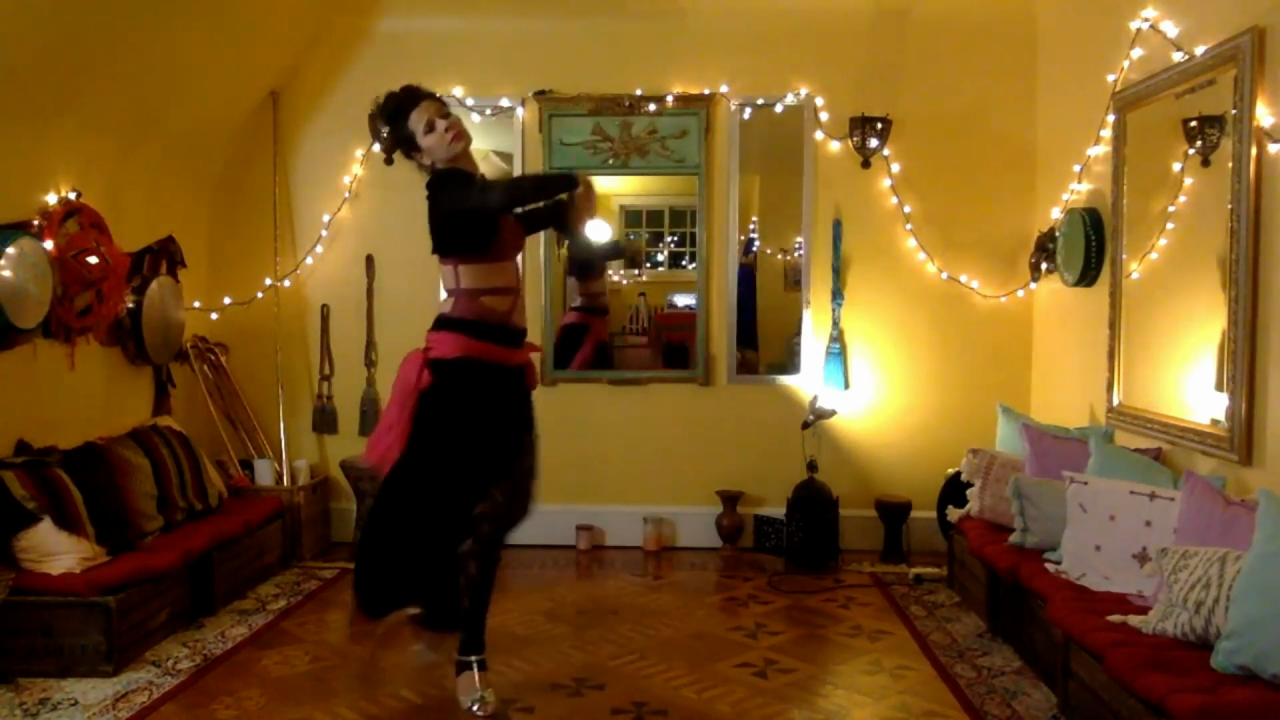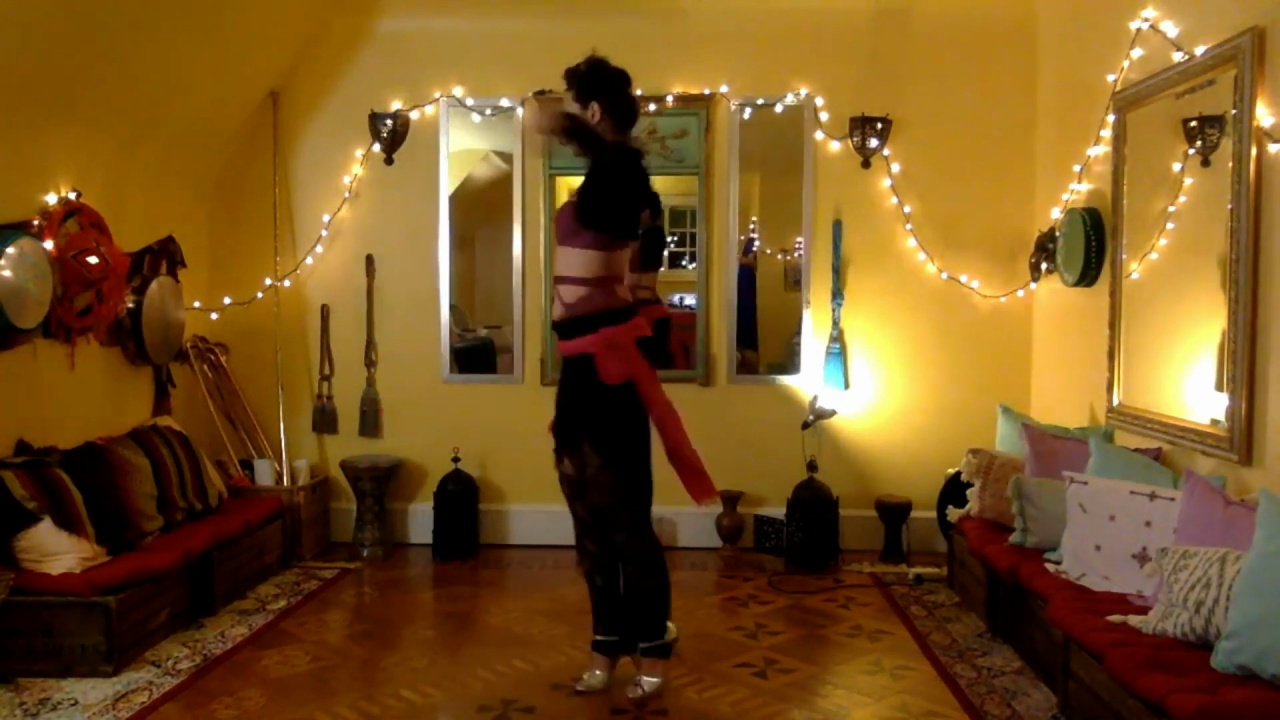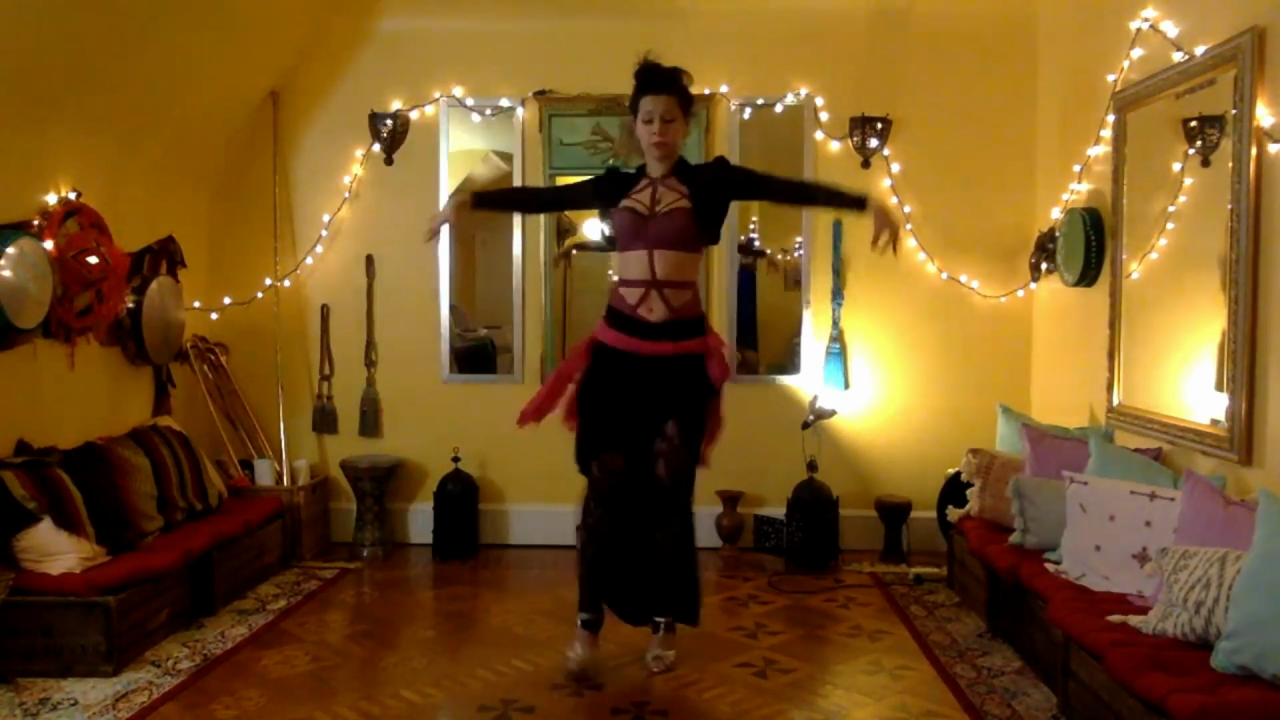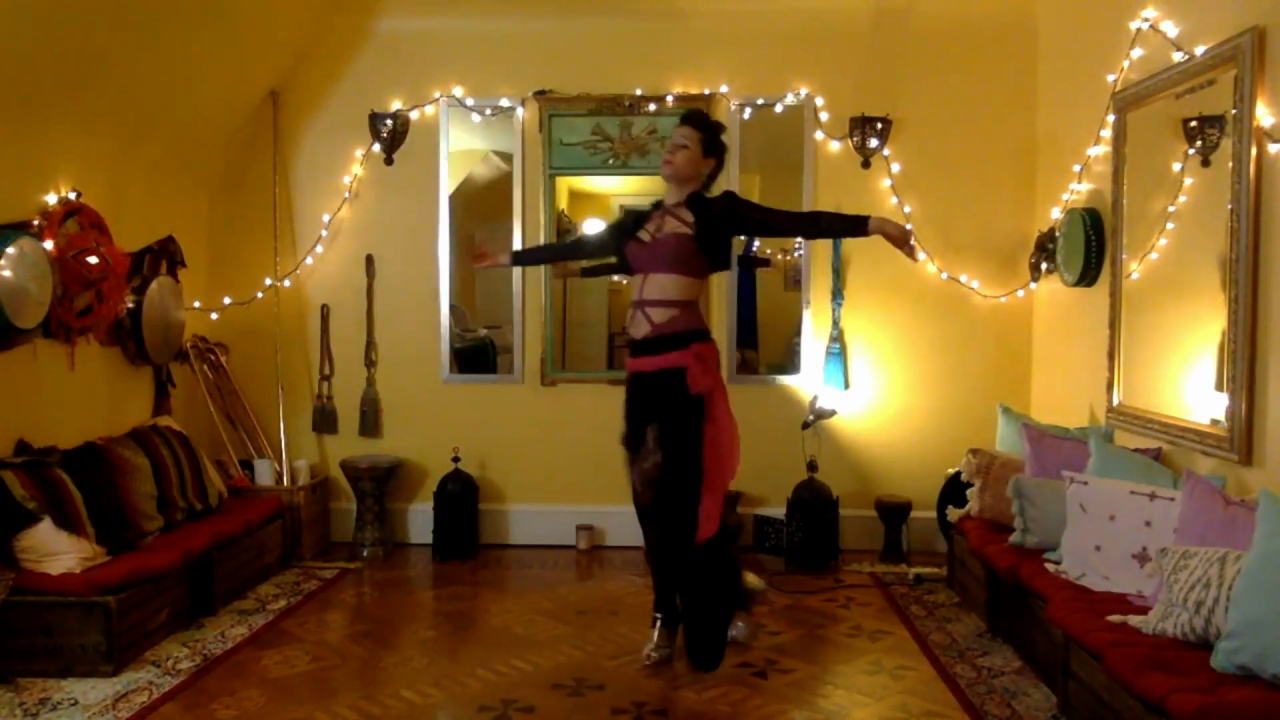
dt=1s
person 1, frame 1
left shoulder: (477, 191)
right shoulder: (449, 189)
left elbow: (527, 217)
right elbow: (513, 194)
left wrist: (571, 206)
right wrist: (572, 187)
left hip: (503, 359)
right hip: (465, 360)
left knee: (505, 500)
right knee: (482, 505)
left ankle: (439, 610)
right ankle: (468, 659)
person 1, frame 2
left shoulder: (614, 170)
right shoulder: (617, 174)
left elbow: (592, 139)
left wrist: (557, 119)
left hip: (604, 350)
right hip: (584, 352)
left knee: (616, 499)
right knee: (587, 502)
left ankle: (650, 638)
right ankle: (609, 639)
person 1, frame 3
left shoulder: (708, 181)
right shoulder: (614, 185)
left elbow: (788, 189)
right elbow: (541, 197)
left wrist: (865, 199)
right wrist: (467, 199)
left hip: (681, 352)
right hip: (616, 349)
left knee: (668, 488)
right knee: (605, 485)
left ankle: (666, 619)
right ankle: (589, 619)
person 1, frame 4
left shoulder: (717, 211)
right shoulder: (637, 220)
left elbow: (794, 224)
right elbow: (580, 247)
left wrist: (872, 224)
right wrist: (509, 258)
left hip: (682, 365)
right hip: (640, 368)
left knee: (659, 490)
right knee: (669, 492)
left ankle: (671, 618)
right ankle: (726, 580)
